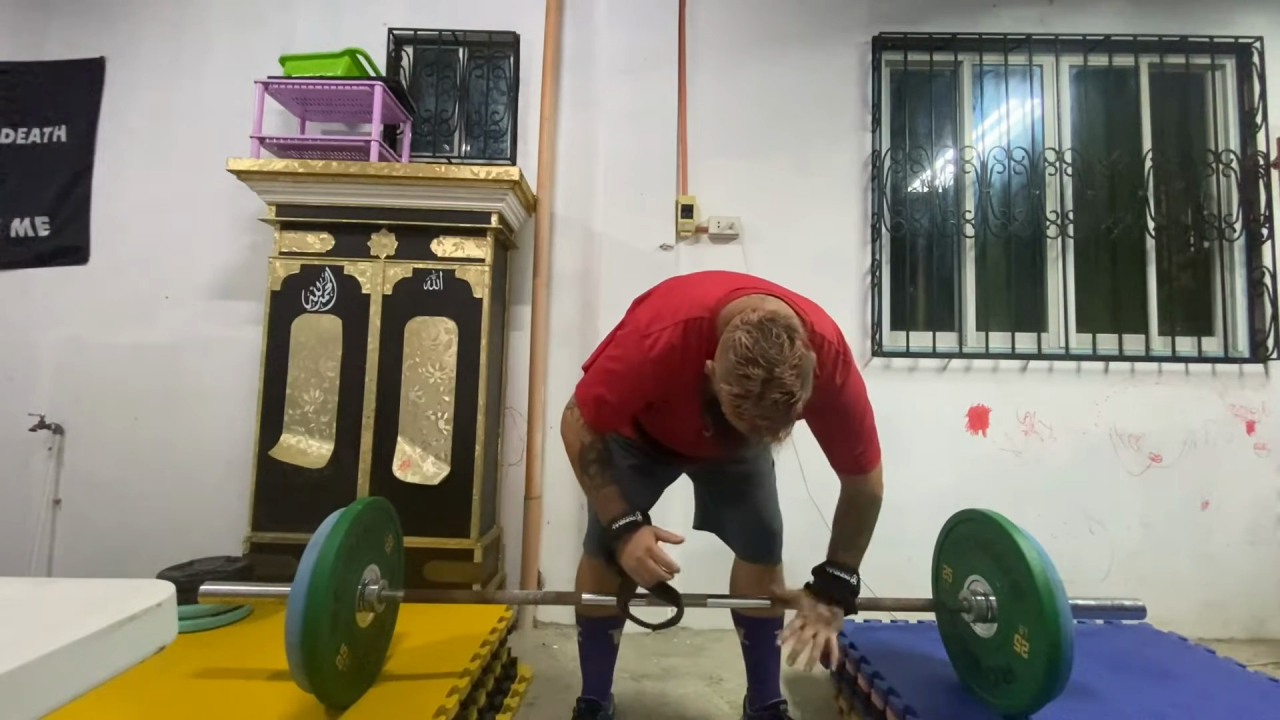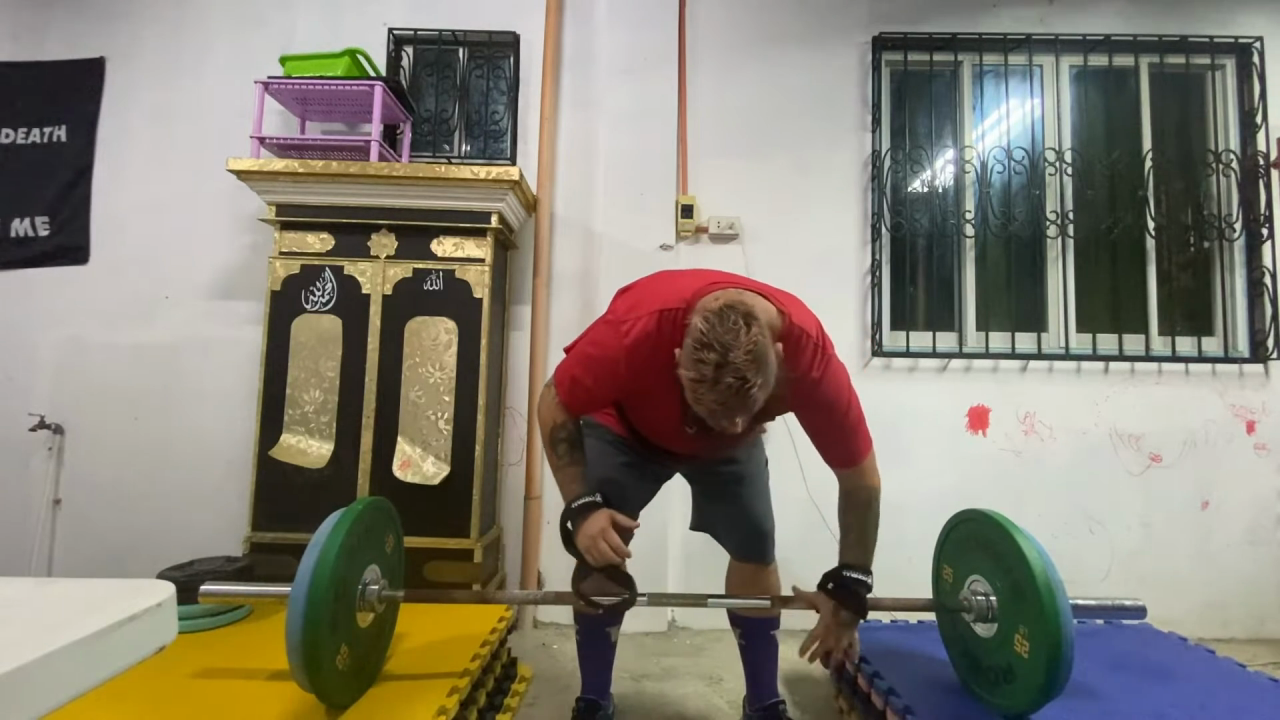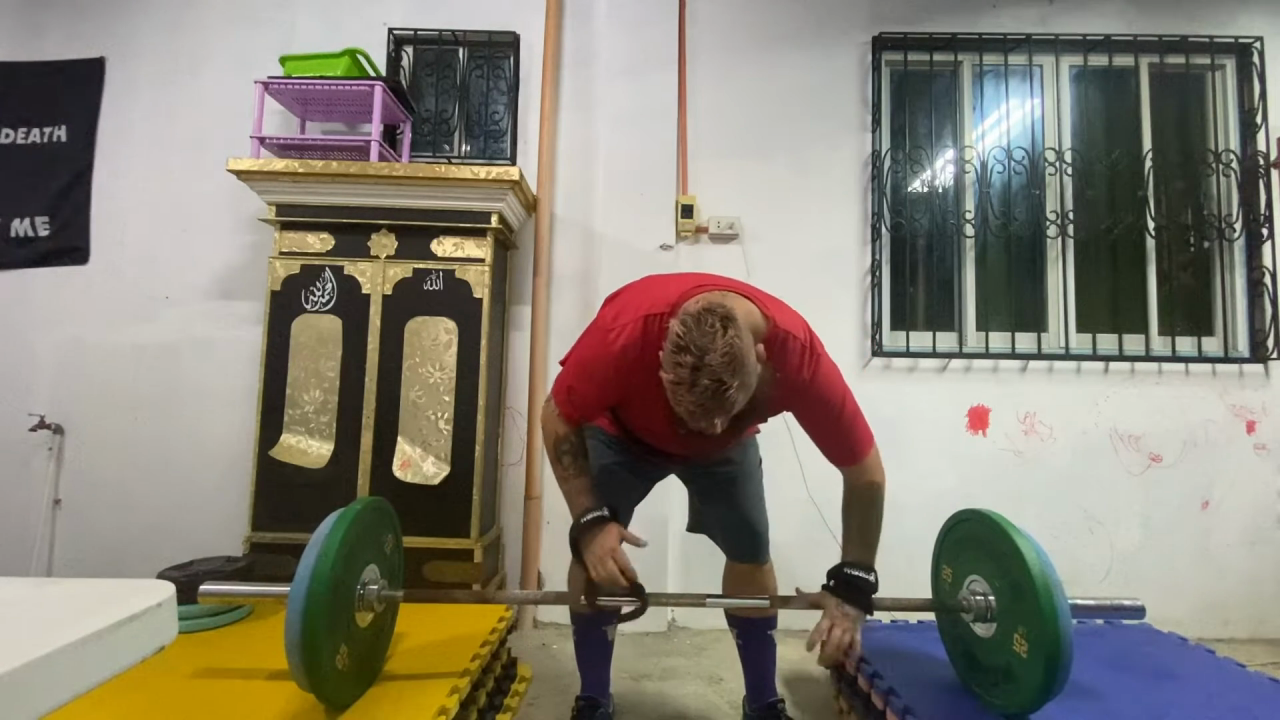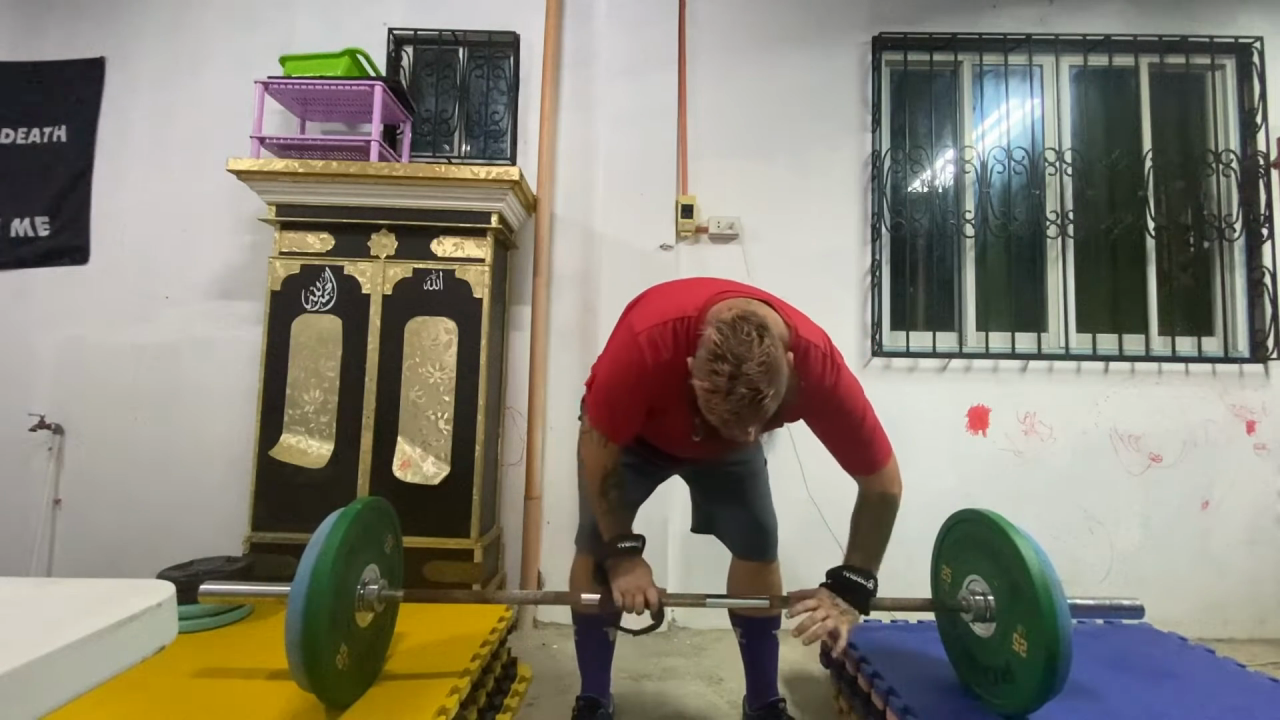
dt=0.5s
person 1, frame 1
left shoulder: (830, 360)
right shoulder: (659, 334)
left elbow: (863, 481)
right elbow: (579, 422)
left wrist: (833, 586)
right wrist: (622, 525)
left hip: (733, 444)
right hip: (637, 430)
left knee: (763, 546)
right knee: (605, 549)
person 1, frame 2
left shoulder: (810, 356)
right shoulder: (637, 326)
left elbow: (860, 477)
right elbow: (555, 404)
left wrist: (849, 587)
right wrist: (581, 506)
right hip: (627, 429)
left knee: (756, 549)
right knee: (598, 548)
person 1, frame 3
left shoulder: (798, 355)
right shoulder: (625, 331)
left elbow: (864, 472)
right elbow: (559, 417)
left wrist: (853, 584)
right wrist: (589, 520)
right hip: (622, 431)
left knee: (750, 550)
right knee: (595, 554)
person 1, frame 4
left shoulder: (818, 366)
right shoulder: (648, 337)
left elbow: (883, 482)
right elbow: (598, 443)
left wrist: (851, 585)
right wrist: (622, 551)
right hip: (627, 430)
left knee: (758, 545)
right knee: (598, 548)
